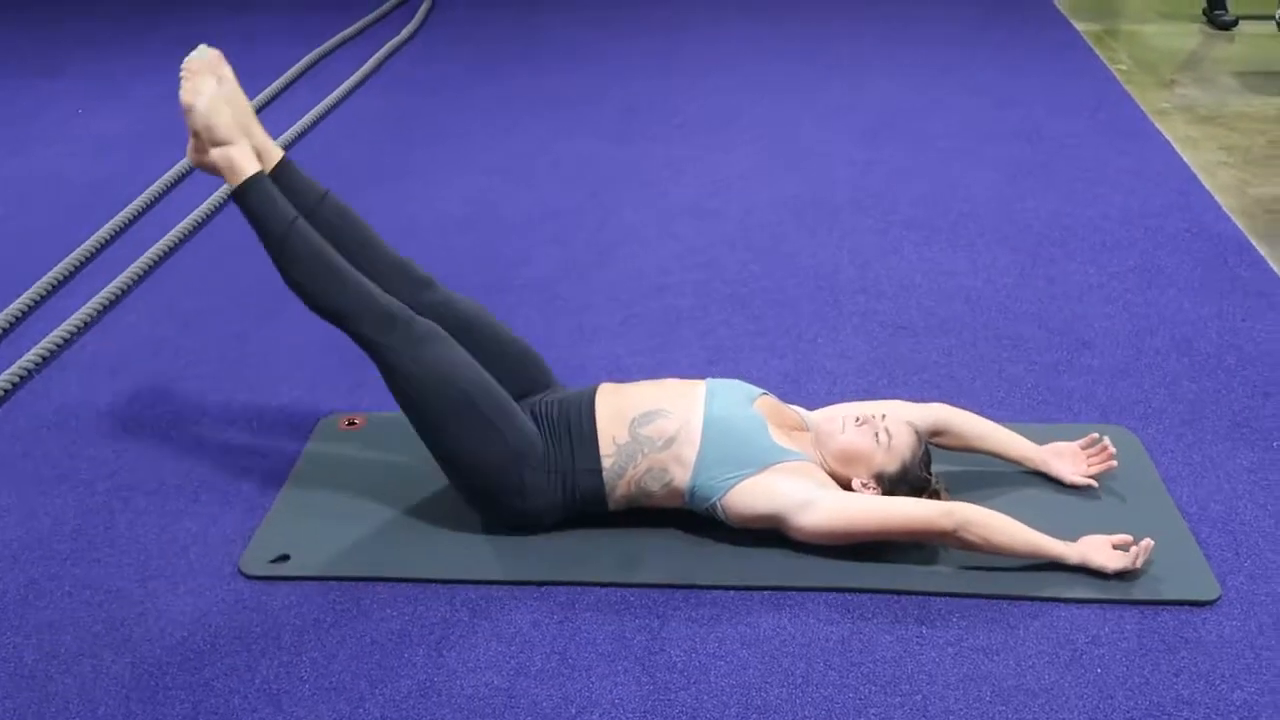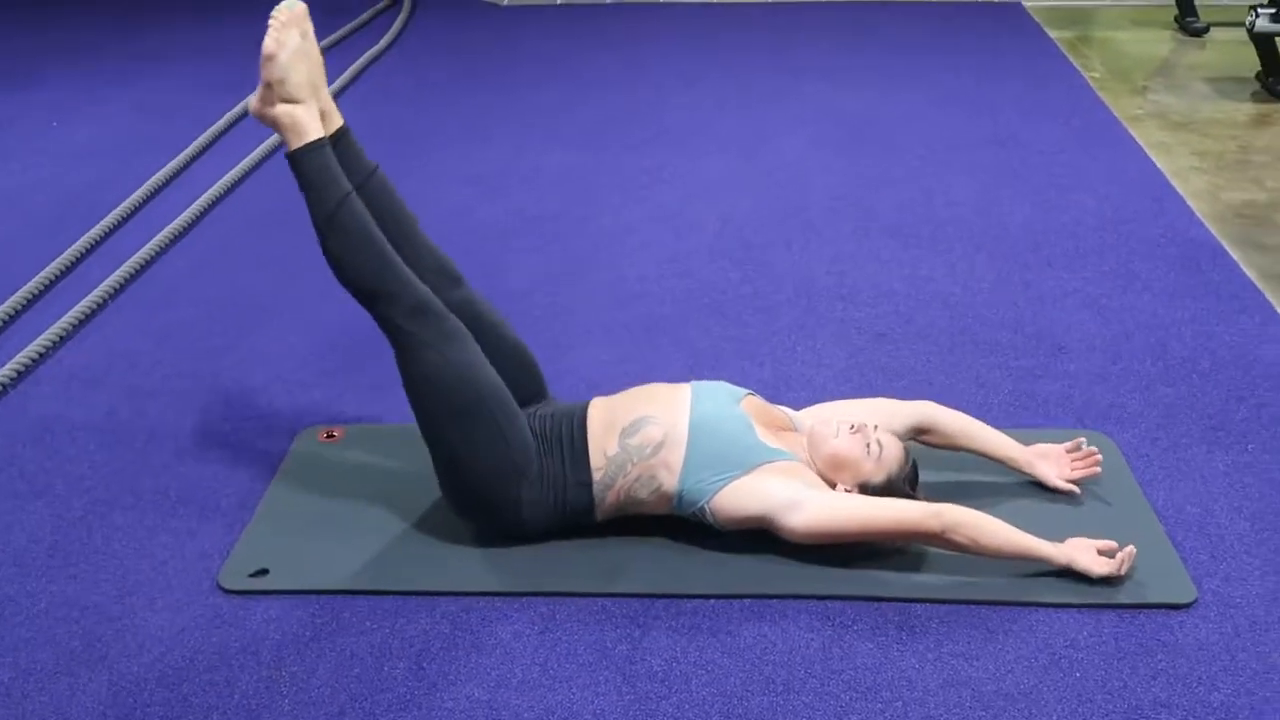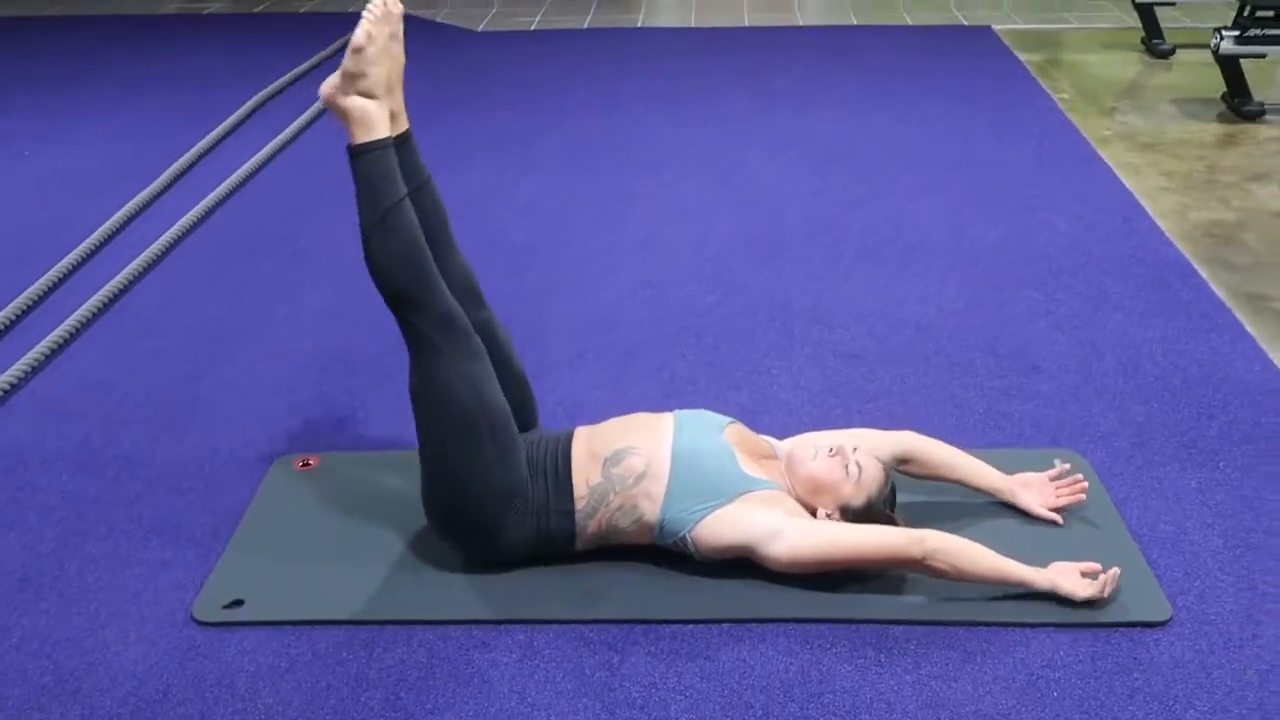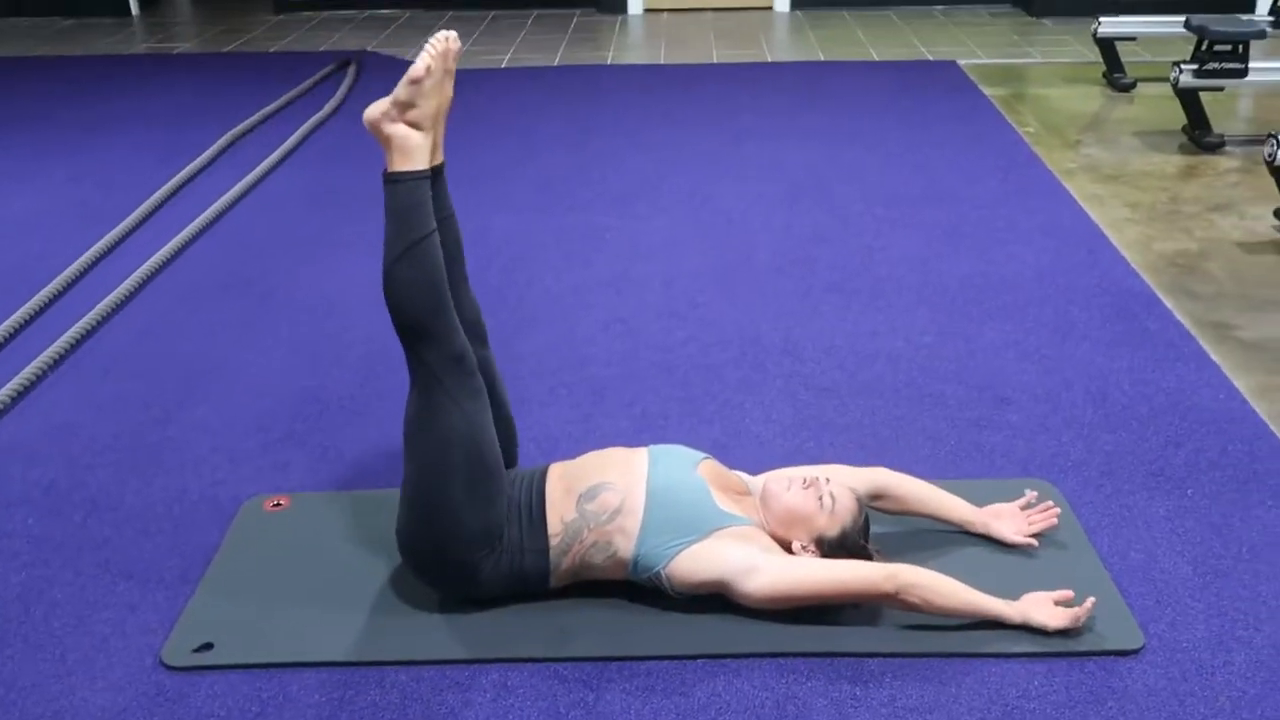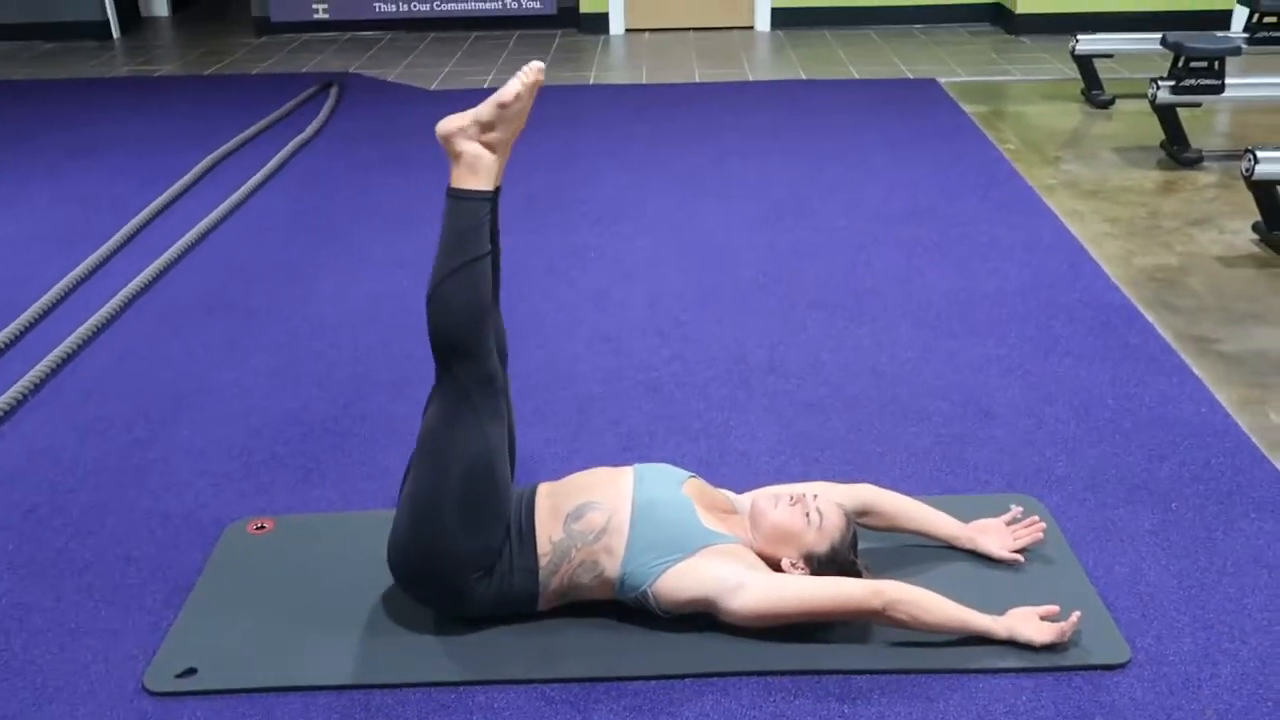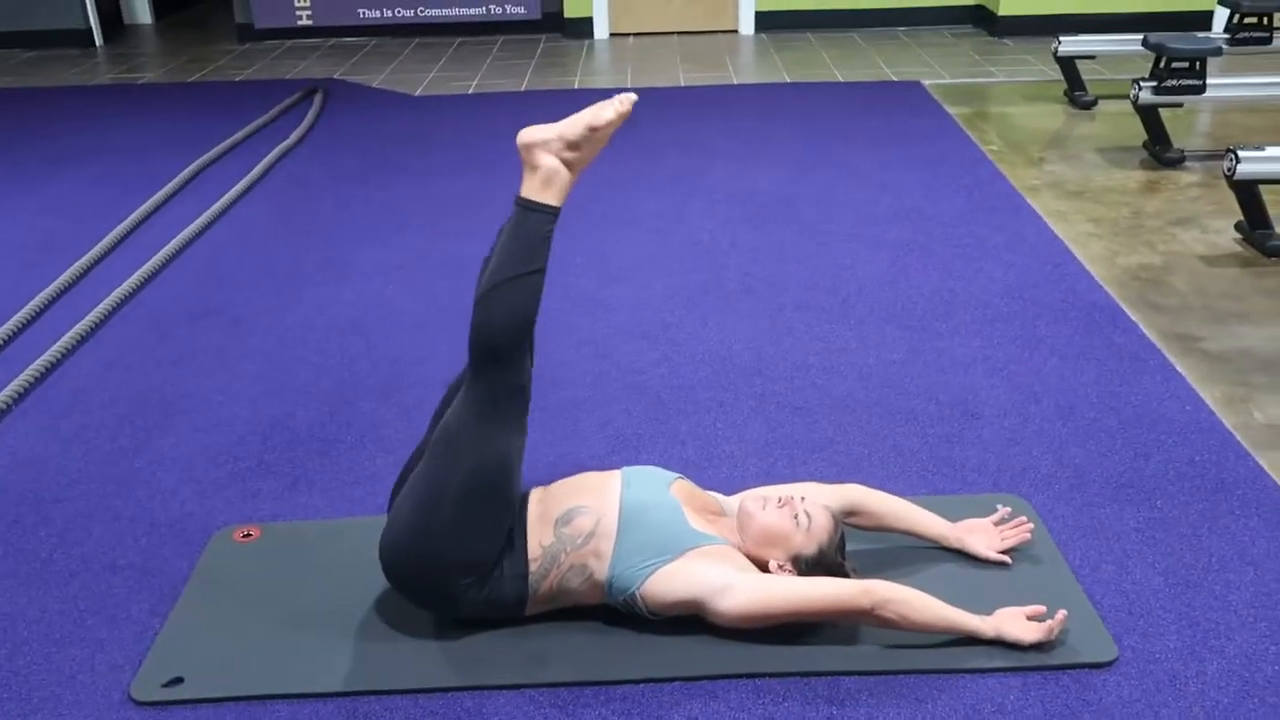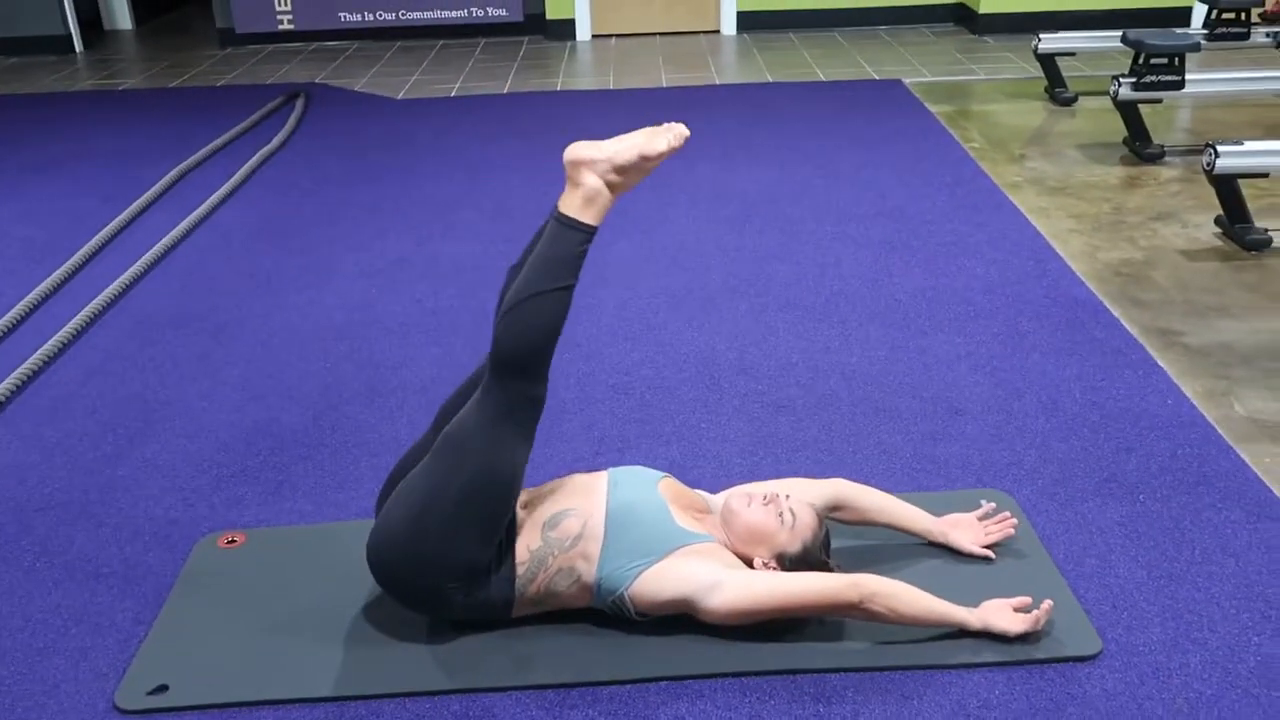
dt=0.4s
person 1, frame 1
left shoulder: (808, 499)
right shoulder: (806, 427)
left elbow: (951, 521)
right elbow: (939, 415)
left wrist: (1072, 554)
right wrist: (1040, 455)
left hip: (532, 477)
right hip: (557, 412)
left knee: (386, 320)
right knee: (414, 295)
left ankle: (240, 164)
right ankle: (255, 150)
person 1, frame 2
left shoulder: (793, 500)
right shoulder: (794, 428)
left elbow: (939, 522)
right elbow: (922, 412)
left wrist: (1060, 555)
right wrist: (1026, 458)
left hip: (519, 490)
right hip: (544, 429)
left knee: (412, 308)
right knee: (434, 285)
left ankle: (302, 123)
person 1, frame 3
left shoulder: (774, 528)
right shoulder: (775, 456)
left elbow: (919, 548)
right elbow: (906, 440)
left wrist: (1040, 579)
right wrist: (1007, 487)
left hip: (501, 514)
right hip: (531, 460)
left knee: (434, 317)
left ankle: (368, 117)
right ankle: (383, 111)
person 1, frame 4
left shoulder: (750, 562)
right shoulder: (749, 494)
left elbow: (892, 583)
right elbow: (879, 479)
left wrist: (1015, 612)
right wrist: (981, 520)
left hip: (472, 550)
right hip: (508, 502)
left knee: (439, 349)
left ankle: (408, 145)
person 1, frame 5
left shoulder: (736, 582)
right shoulder: (735, 511)
left elbow: (880, 599)
right elbow: (862, 495)
left wrist: (1002, 627)
right wrist: (966, 535)
left hip: (459, 565)
right hip: (493, 524)
left knee: (470, 367)
left ankle: (477, 162)
person 1, frame 6
left shoulder: (725, 585)
right shoulder: (722, 514)
left elbow: (867, 599)
right elbow: (850, 494)
left wrist: (988, 628)
right wrist: (953, 533)
left hip: (448, 565)
left knee: (501, 367)
person 1, frame 7
left shoulder: (713, 583)
right shoulder: (707, 512)
left elbow: (856, 593)
right elbow: (833, 491)
left wrist: (975, 619)
right wrist: (937, 528)
left hip: (430, 561)
left knee: (518, 374)
